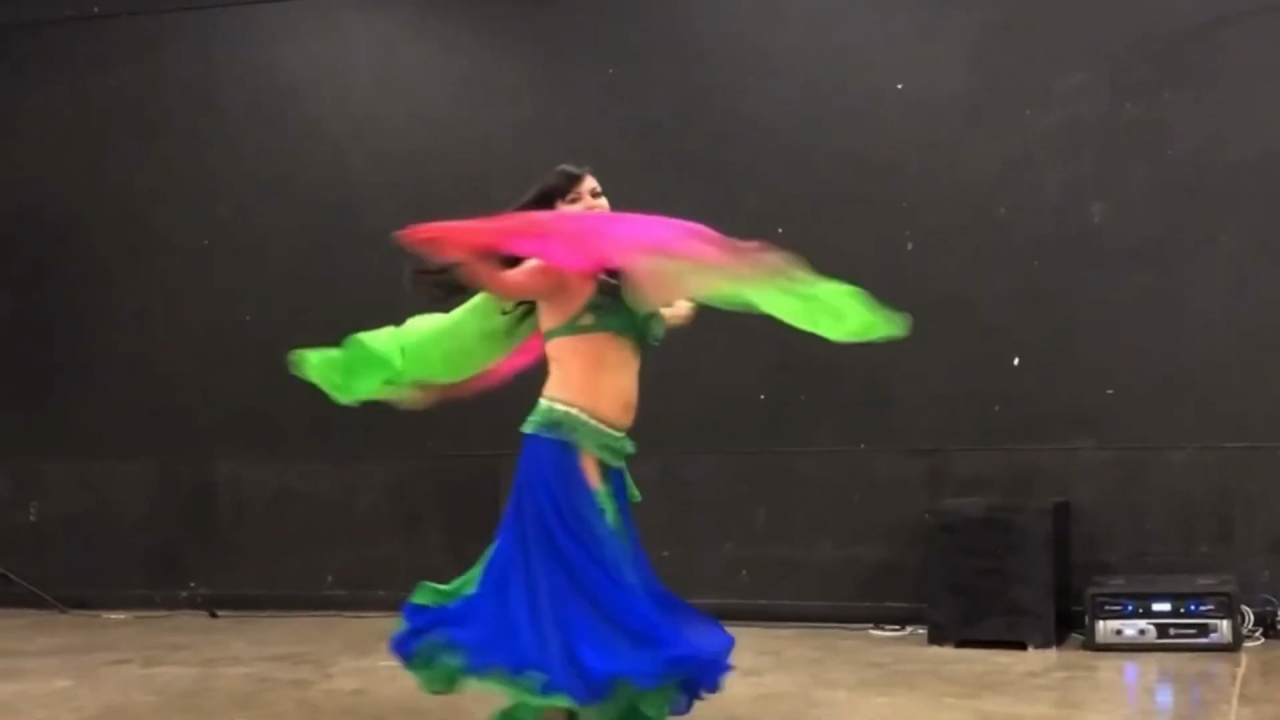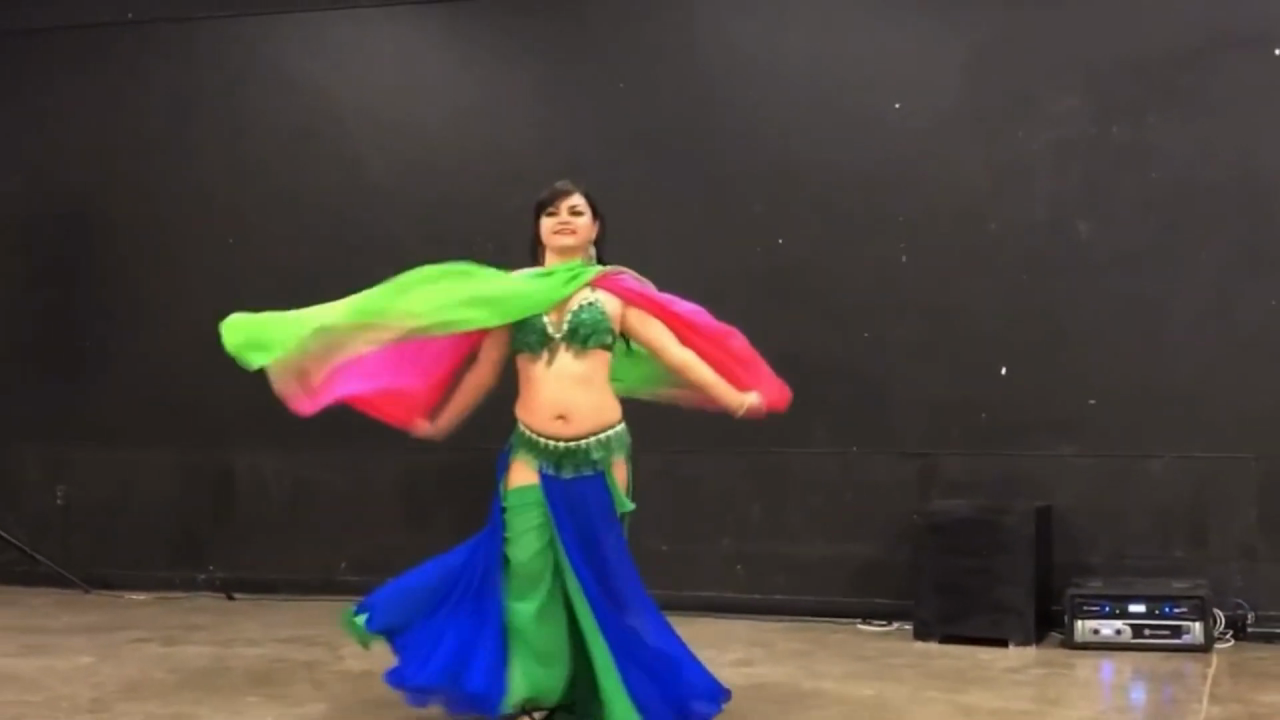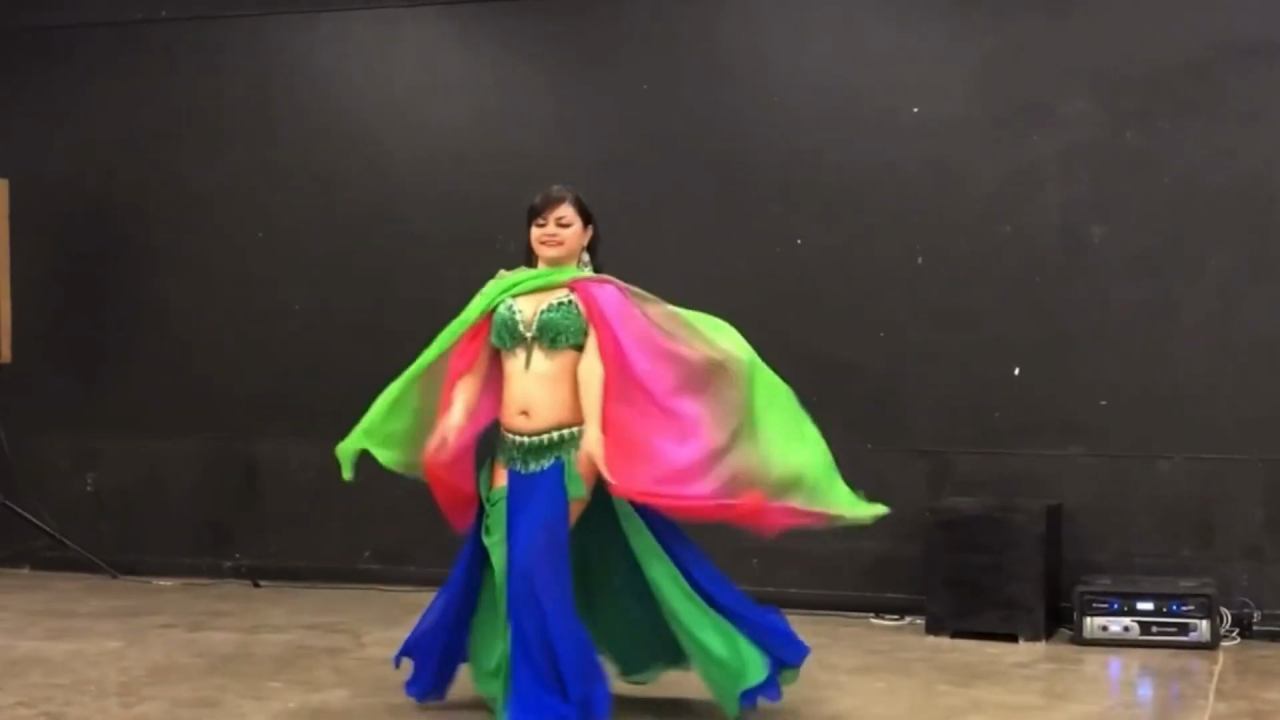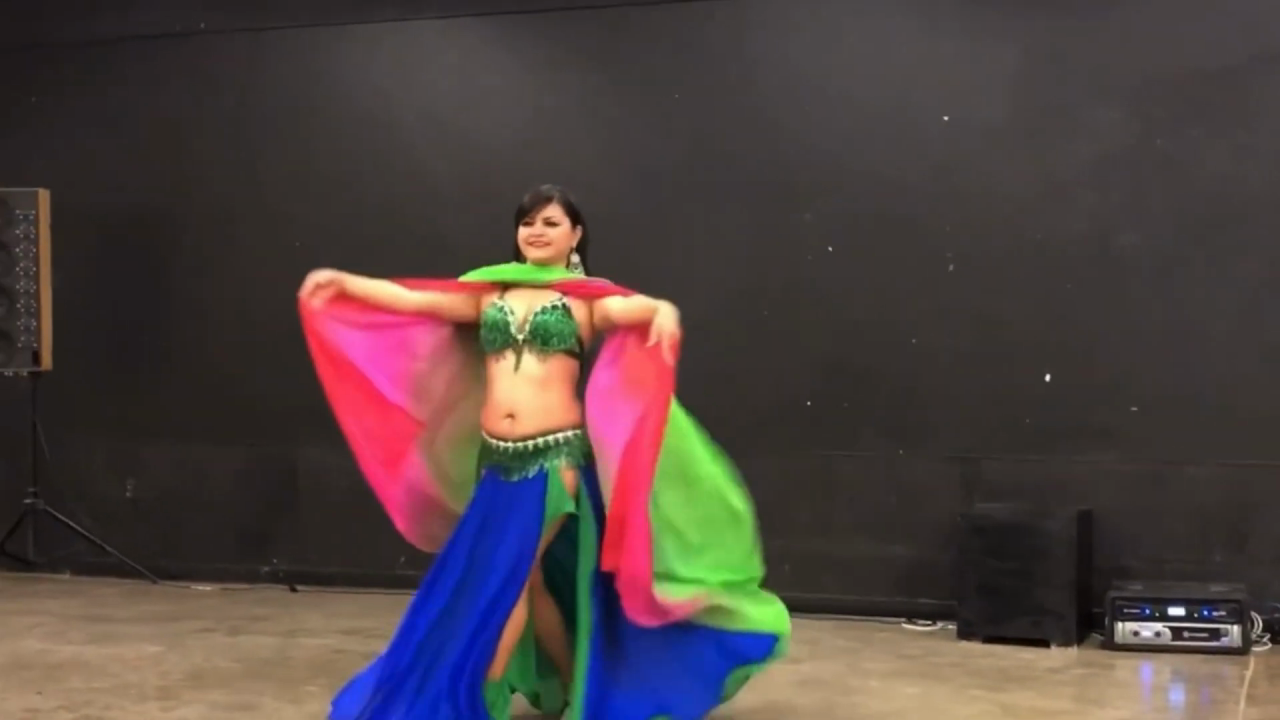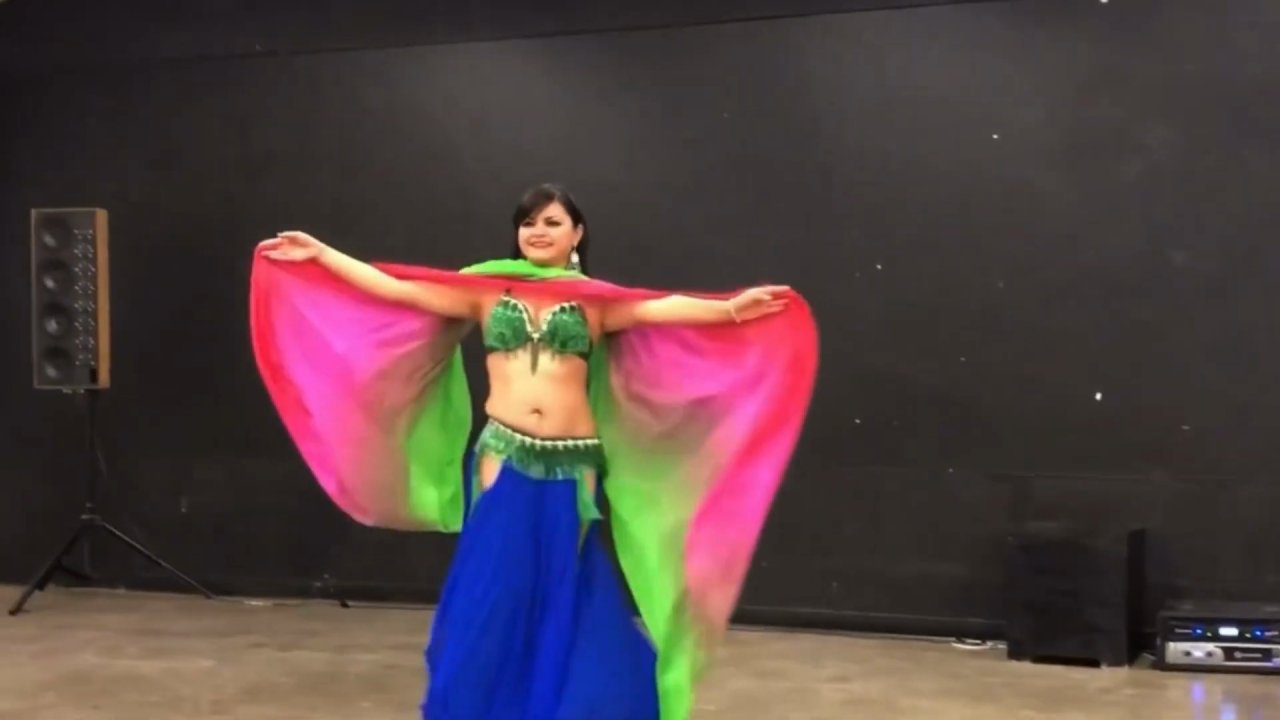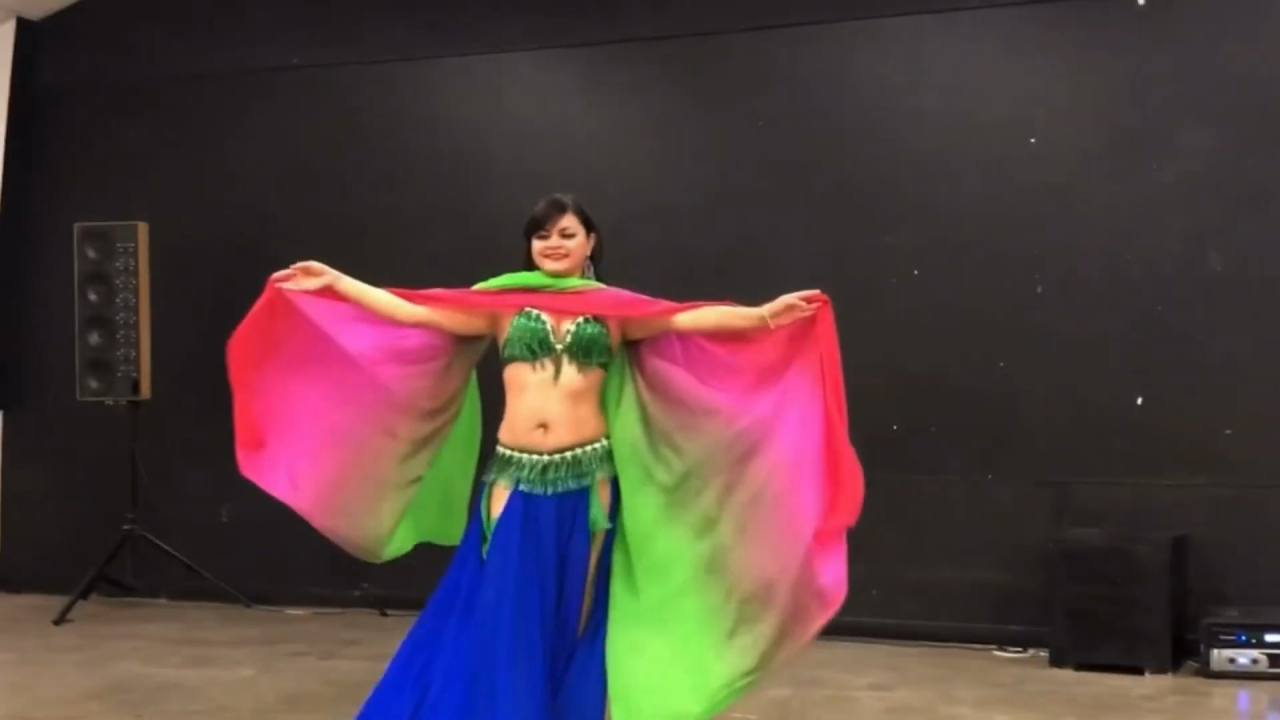
dt=0.4s
person 1, frame 1
left shoulder: (616, 276)
right shoulder: (560, 267)
left elbow: (655, 316)
right elbow: (506, 287)
left wrist: (671, 312)
right wrist: (482, 266)
left hip: (603, 445)
right hip: (567, 439)
left knee: (605, 573)
right knee: (588, 572)
person 1, frame 2
left shoulder: (616, 293)
right shoulder: (515, 293)
left elbow: (669, 349)
right elbow: (486, 370)
left wrist: (735, 399)
right wrist: (439, 423)
left hip: (601, 453)
right hip: (531, 454)
left knee: (601, 575)
right knee: (527, 570)
person 1, frame 3
left shoulder: (596, 296)
right shoulder: (501, 294)
left elbow: (596, 369)
right elbow: (477, 371)
left wrist: (593, 436)
right wrist: (452, 427)
left hip: (567, 451)
right hip: (508, 452)
left knee: (539, 570)
right knee: (512, 572)
person 1, frame 4
left shoulder: (588, 297)
right shoulder: (489, 292)
left elbow: (637, 308)
right elbow: (412, 299)
left wrist: (663, 312)
right wrist: (344, 282)
left hip: (558, 454)
right hip: (497, 458)
left knee: (510, 578)
right knee: (531, 579)
person 1, frame 5
left shoulder: (596, 302)
right shoulder: (485, 291)
left elbow: (664, 309)
right elbow: (394, 290)
left wrist: (732, 308)
right wrist: (320, 254)
left hip: (575, 463)
right hip: (502, 456)
left knee: (561, 598)
right knee: (491, 592)
person 1, frame 6
left shoulder: (615, 310)
right shoulder: (501, 305)
left elbow: (689, 319)
right elbow: (409, 312)
left wrist: (764, 316)
right wrist: (336, 282)
left hip: (588, 476)
right hip: (515, 475)
left knee: (574, 614)
right knee: (504, 609)
